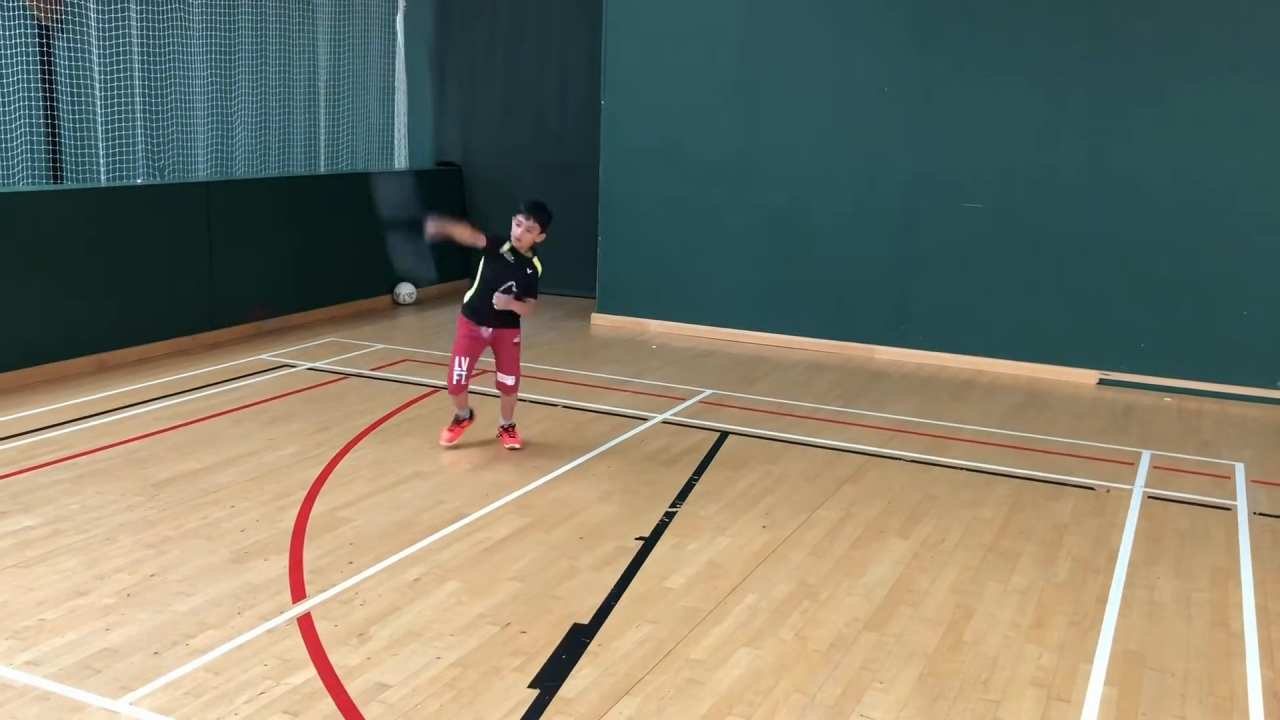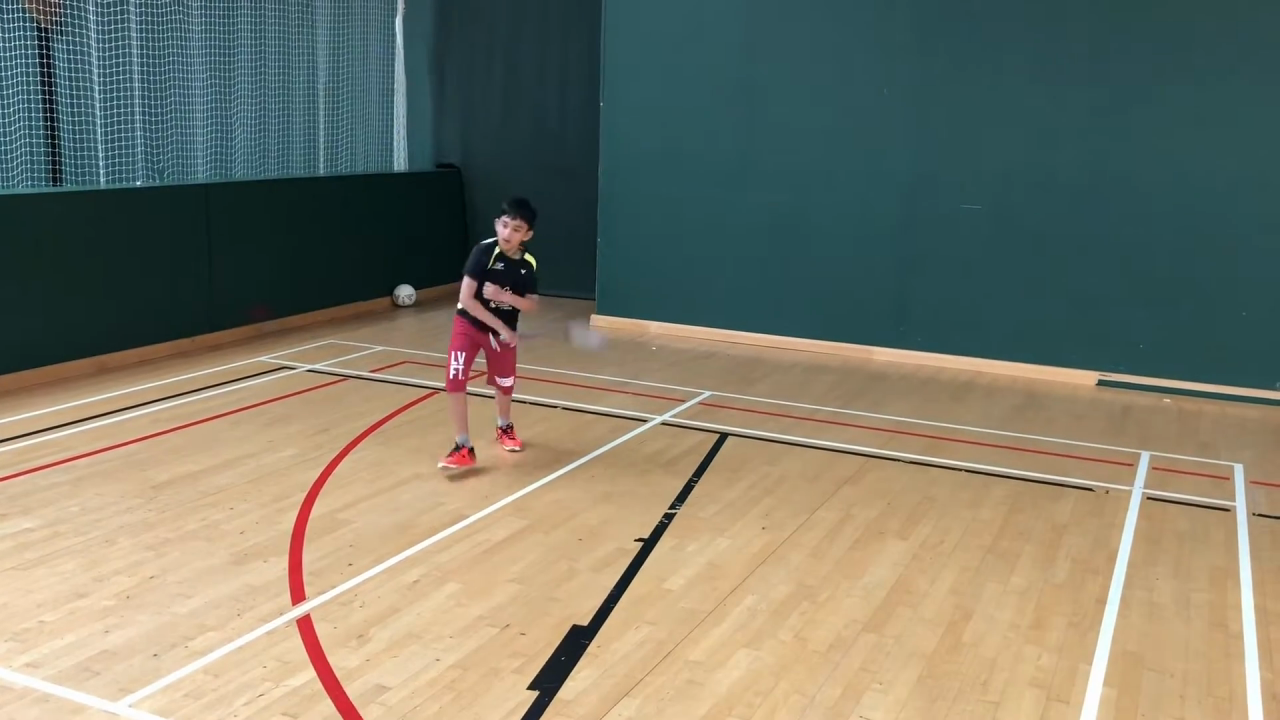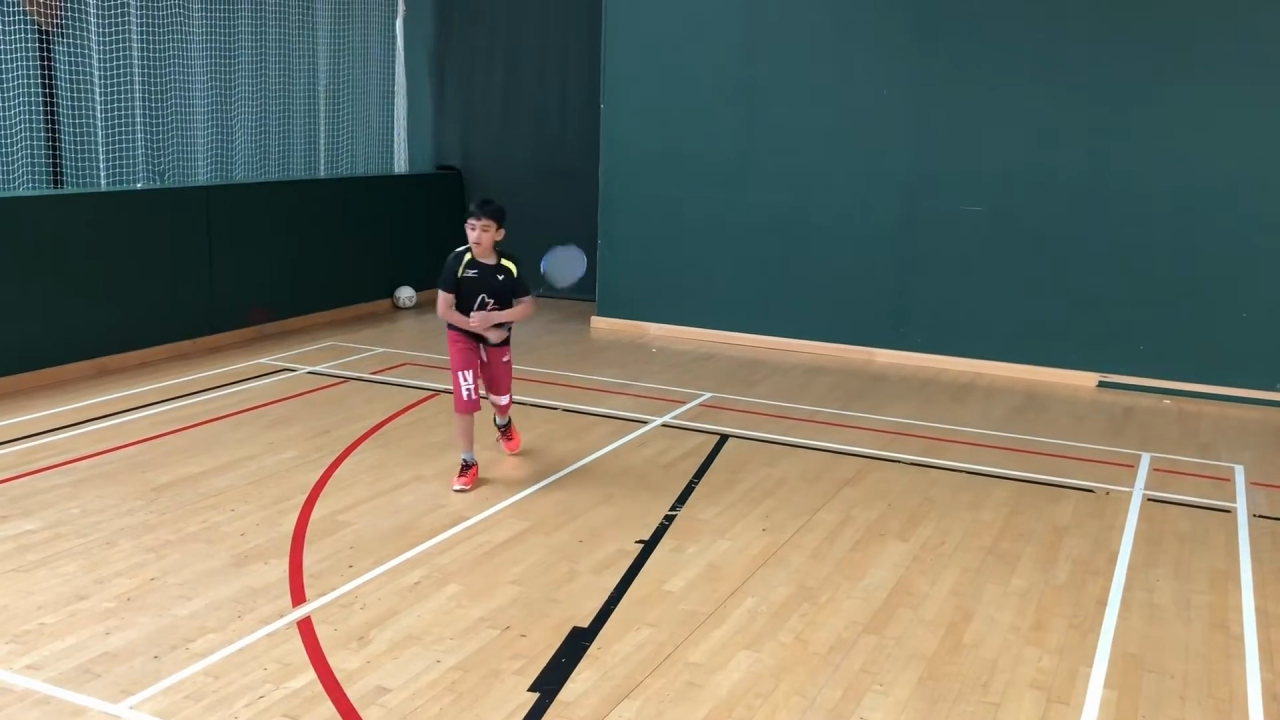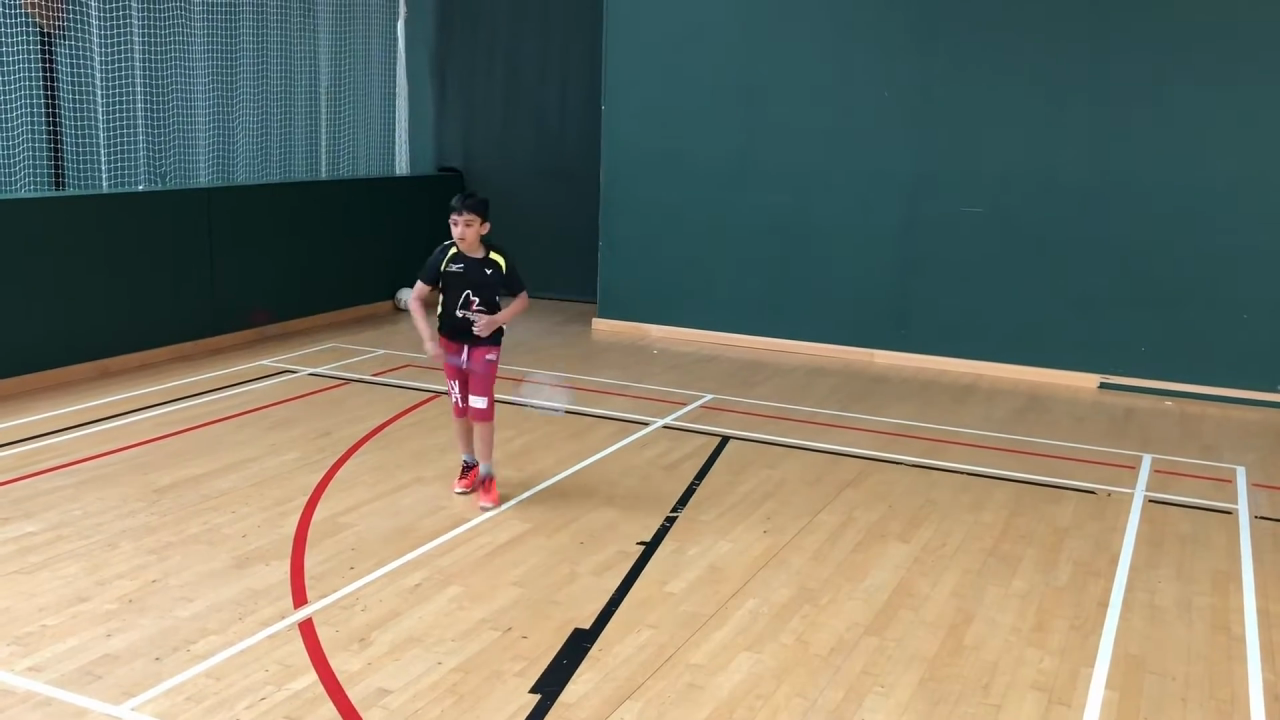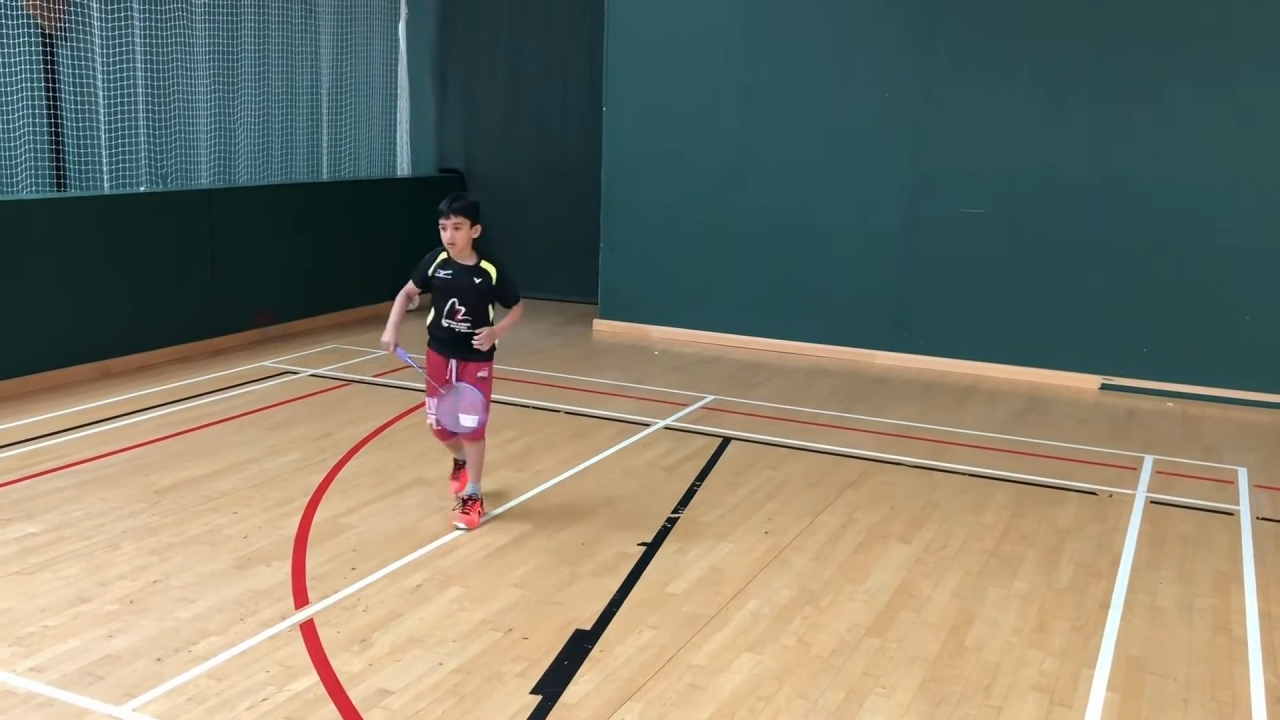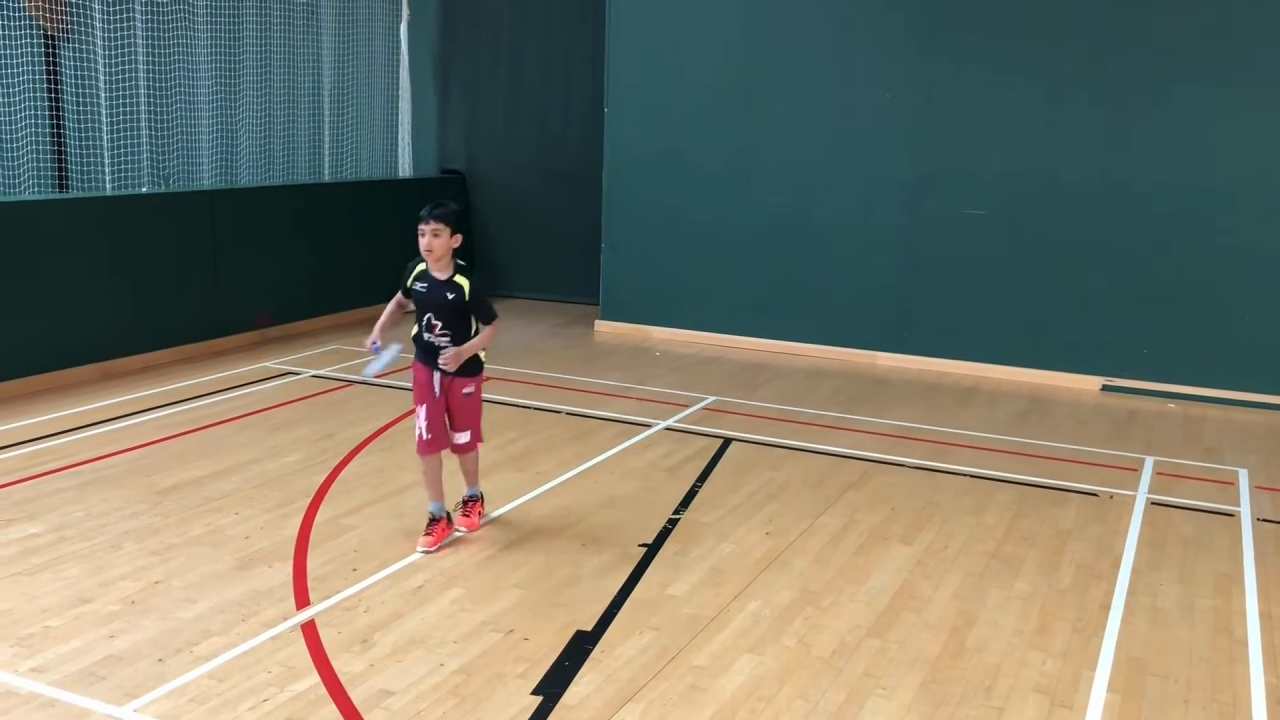
dt=0.2s
person 1, frame 1
left shoulder: (533, 267)
right shoulder: (497, 244)
left elbow: (529, 307)
right elbow: (468, 235)
left wrist: (513, 304)
right wrist: (440, 226)
left hip: (506, 326)
right hip: (473, 320)
left knee: (509, 383)
right knee: (456, 383)
left ankle: (507, 425)
right ankle: (463, 415)
person 1, frame 2
left shoulder: (528, 264)
right shoulder: (484, 252)
left elbow: (532, 304)
right elbow: (466, 298)
left wrist: (504, 296)
right wrist: (498, 325)
left hip: (505, 329)
right hip: (469, 322)
left knee: (505, 383)
right knee: (455, 380)
left ankle: (504, 426)
right ankle: (463, 447)
person 1, frame 3
left shoulder: (509, 267)
right shoulder: (457, 261)
left elbow: (527, 306)
right elbow: (443, 310)
left wrist: (493, 318)
right wrist: (483, 330)
left hip: (496, 339)
right hip: (462, 336)
left knee: (501, 398)
right knee: (465, 400)
left ankle: (503, 423)
right ankle: (468, 463)
person 1, frame 4
left shoulder: (499, 261)
right shoulder: (443, 256)
left elbow: (522, 299)
right elbow: (416, 298)
left wrist: (497, 320)
right wrist: (428, 338)
left hip: (486, 344)
right hip: (449, 342)
left knee: (480, 408)
right knee: (460, 406)
left ankle: (486, 476)
right ankle: (469, 463)
person 1, frame 5
left shoulder: (490, 271)
right shoulder: (434, 262)
left elbow: (516, 307)
right elbow: (407, 293)
left wrist: (496, 332)
right wrist: (391, 328)
left hip: (476, 358)
right hip: (439, 354)
left knee: (472, 426)
right knee: (441, 425)
left ankle: (472, 496)
right ankle: (460, 460)
person 1, frame 6
left shoulder: (466, 284)
right shoulder: (415, 272)
left elbow: (491, 327)
right elbow: (400, 301)
left wrist: (465, 351)
right wrist: (377, 330)
left hip: (463, 371)
right hip: (426, 367)
left knee: (463, 441)
right knee: (428, 440)
left ankle: (472, 497)
right ankle: (438, 516)
